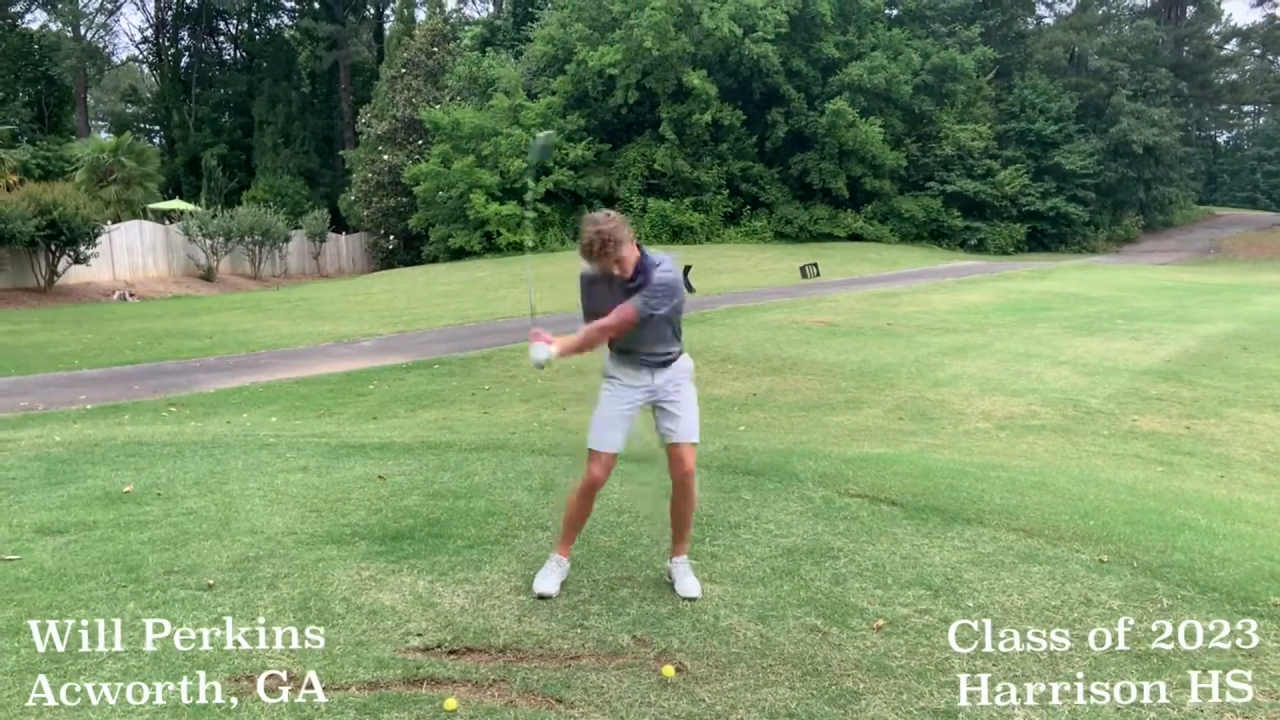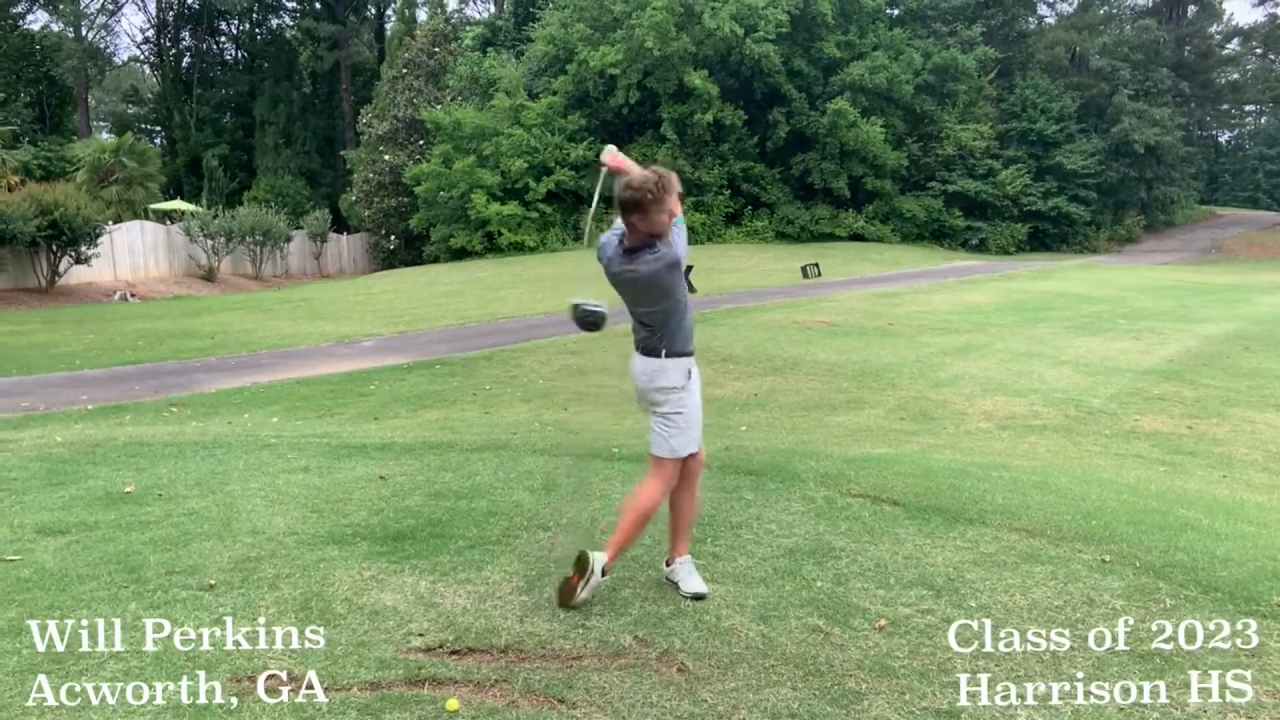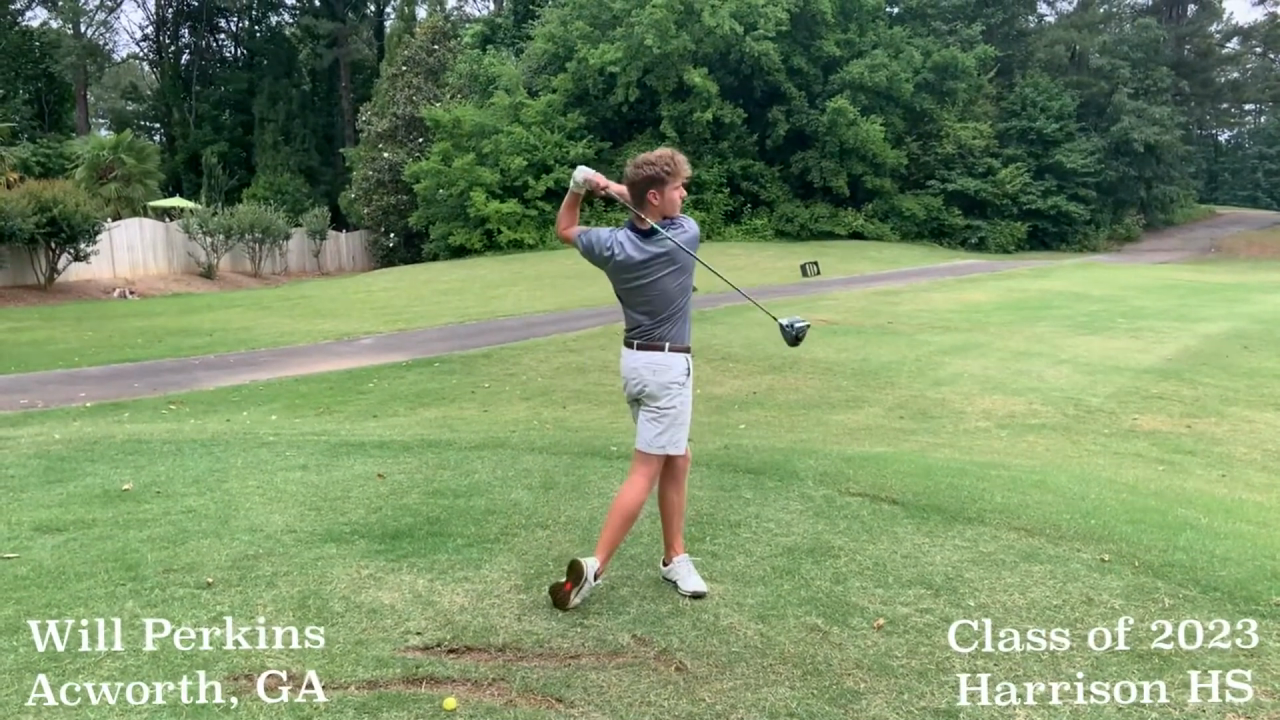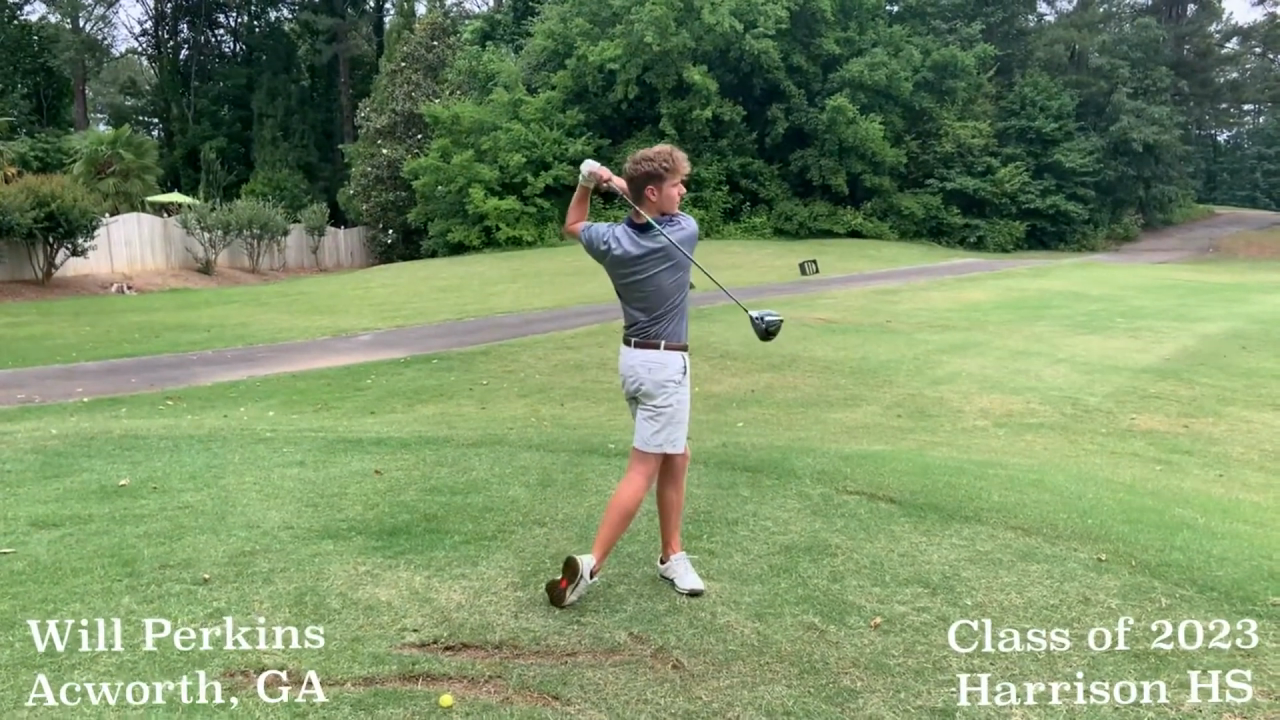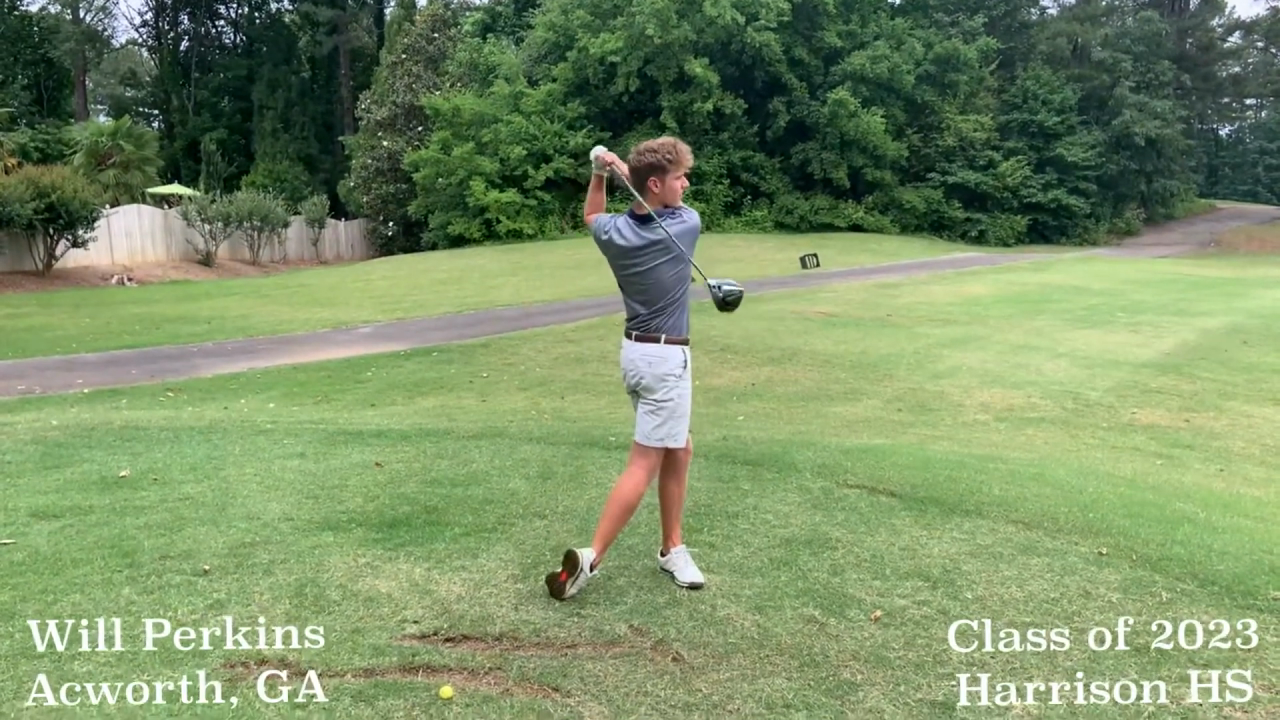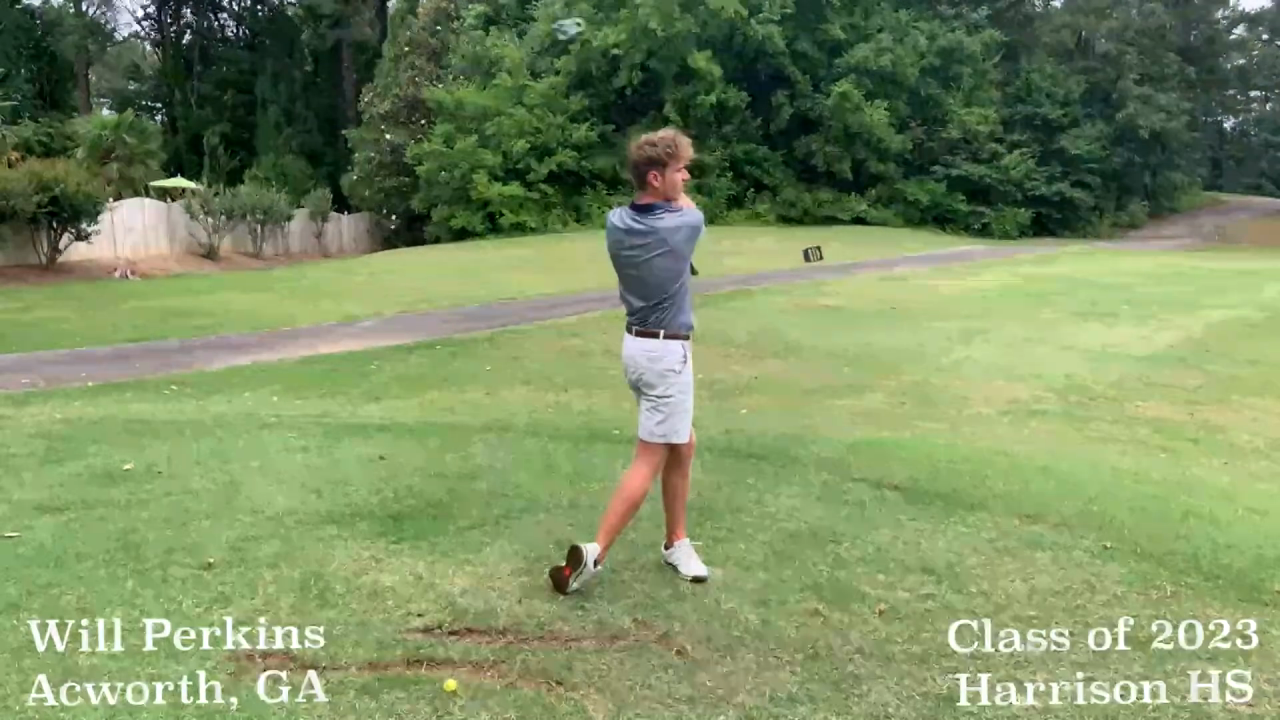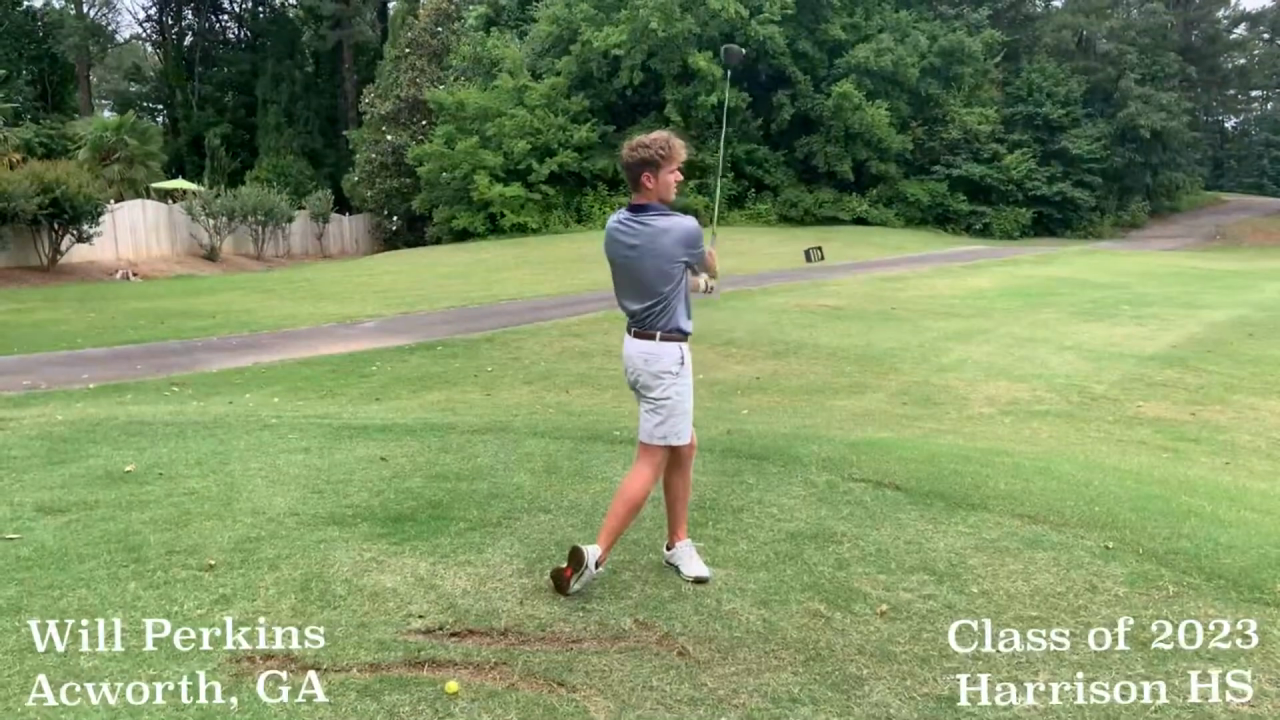
dt=0.4s
person 1, frame 1
left shoulder: (664, 274)
right shoulder: (601, 275)
left elbow: (609, 327)
left wrist: (560, 346)
right wrist: (560, 345)
left hip: (670, 369)
right hip: (625, 374)
left knee: (684, 470)
right knee: (596, 473)
left ankle: (679, 559)
right ankle: (561, 556)
person 1, frame 2
left shoulder: (611, 248)
right shoulder: (665, 256)
left elbow: (635, 210)
right elbow: (668, 216)
left wrist: (622, 170)
right wrist: (624, 164)
left hip: (652, 362)
right hip: (671, 370)
left knee: (692, 461)
right knee: (664, 475)
left ankle: (679, 557)
right ankle: (601, 562)
person 1, frame 3
left shoulder: (611, 246)
right shoulder: (686, 235)
left elbow: (564, 229)
right elbow: (666, 215)
left wrist: (578, 187)
right wrist: (615, 188)
left hip: (634, 360)
right hip: (667, 365)
left knee: (677, 461)
right knee: (645, 472)
left ankle: (675, 558)
right ankle: (592, 568)
person 1, frame 4
left shoulder: (609, 241)
right shoulder: (684, 233)
left elbow: (573, 225)
right elbow: (670, 215)
left wrist: (586, 183)
right wrist: (618, 183)
left hip: (633, 357)
right hip: (664, 363)
left knee: (676, 458)
right knee: (643, 470)
left ankle: (672, 555)
right ankle: (589, 565)
person 1, frame 5
left shoulder: (612, 232)
right shoulder: (686, 227)
left elbow: (592, 216)
right elbow: (675, 209)
left wrist: (599, 173)
right wrist: (628, 171)
left hip: (635, 350)
right hip: (666, 357)
left knee: (679, 451)
right knee: (644, 464)
left ankle: (672, 548)
right ankle: (589, 558)
person 1, frame 6
left shoulder: (616, 223)
right shoulder: (685, 225)
left wrist: (668, 193)
right wrist: (677, 194)
left hip: (637, 344)
right hip: (667, 352)
left knee: (683, 445)
right knee: (650, 460)
left ankle: (676, 543)
right ankle: (593, 554)
person 1, frame 7
left shoulder: (615, 227)
right shoulder: (683, 229)
right elbow: (708, 266)
right wrist: (706, 276)
left hip: (638, 345)
right hip: (665, 353)
left knee: (684, 446)
right knee: (651, 461)
left ankle: (678, 542)
right ankle: (594, 555)
